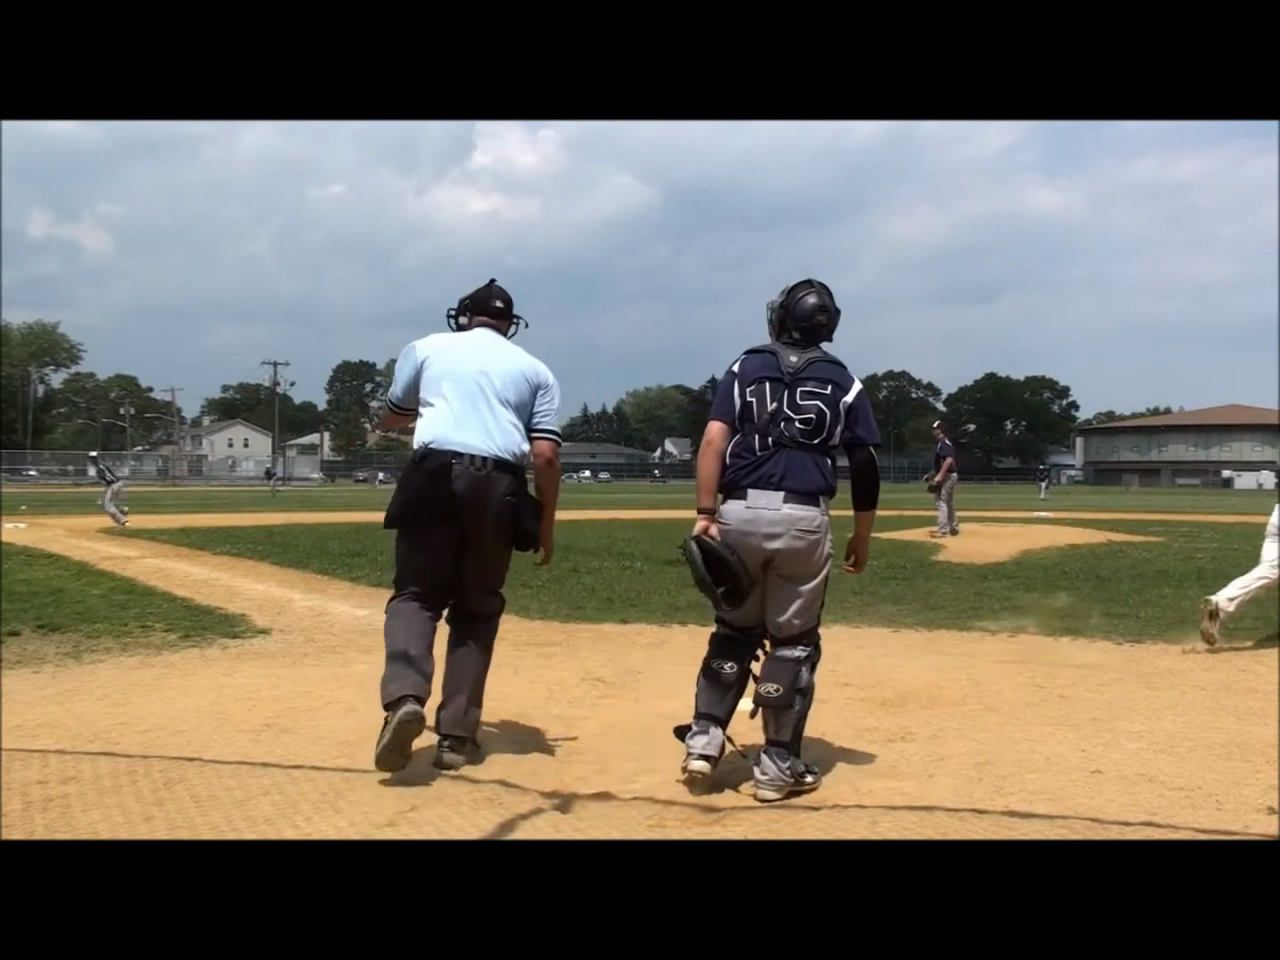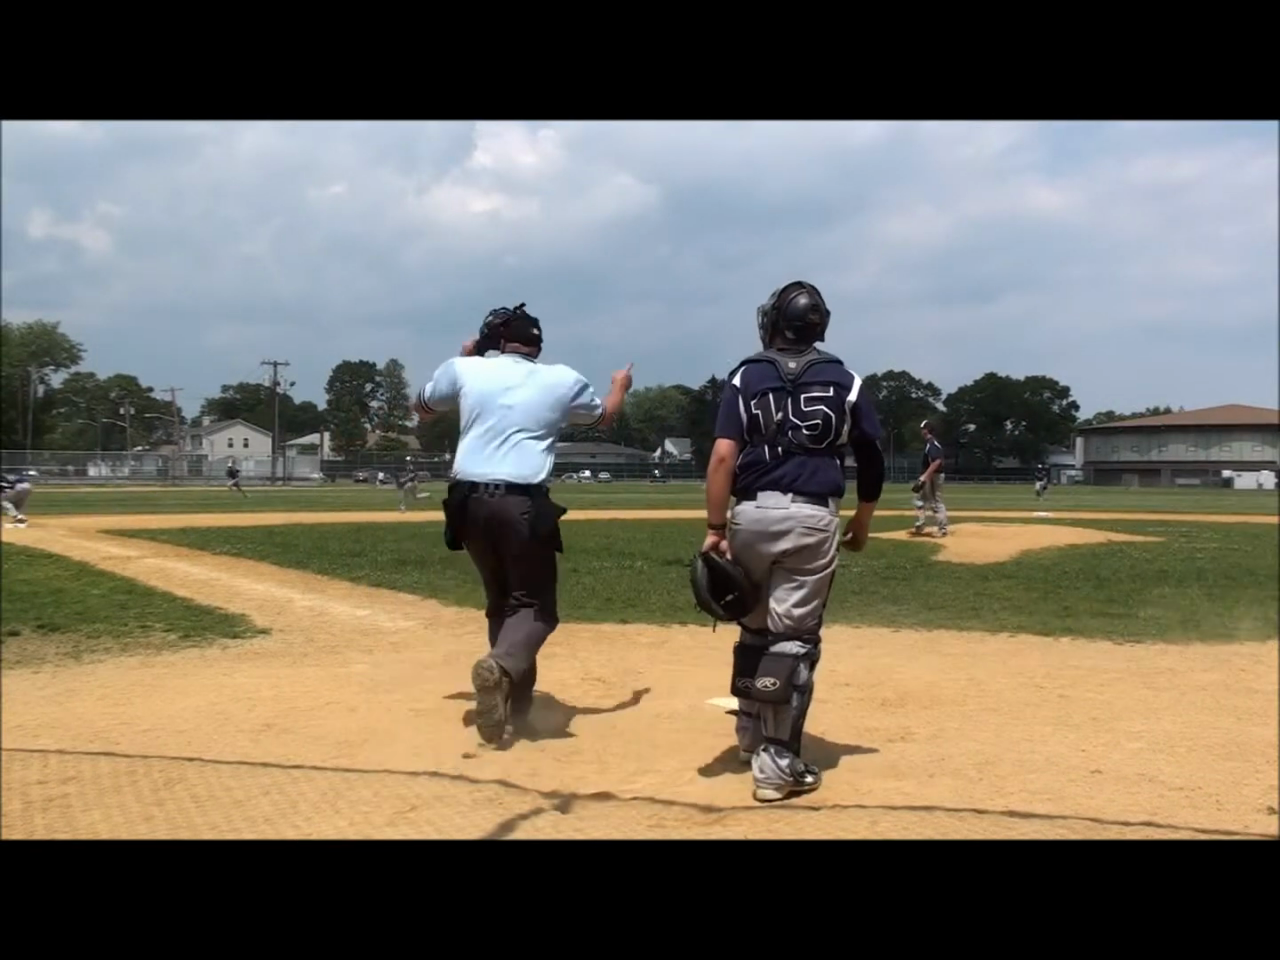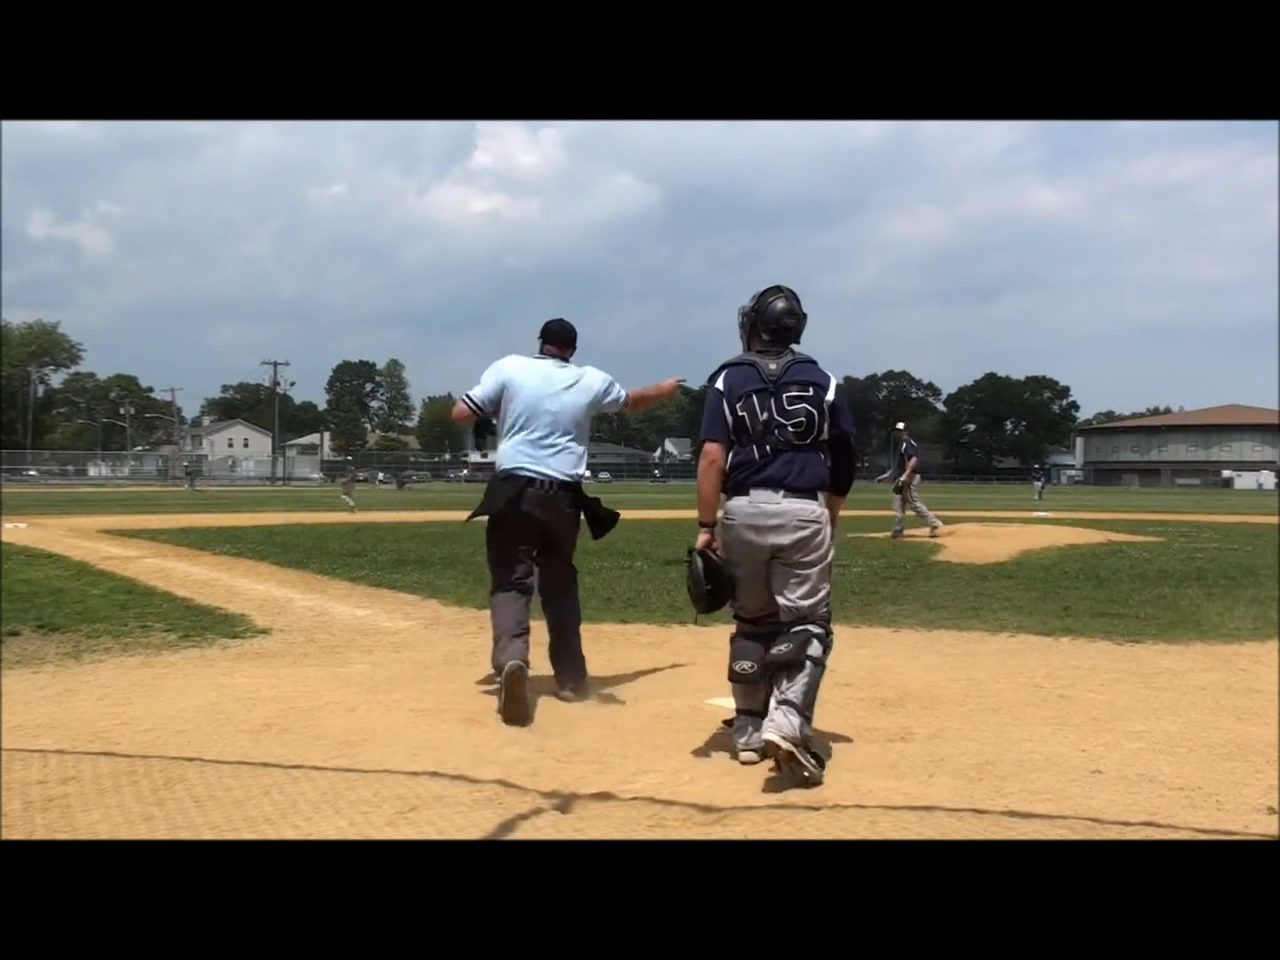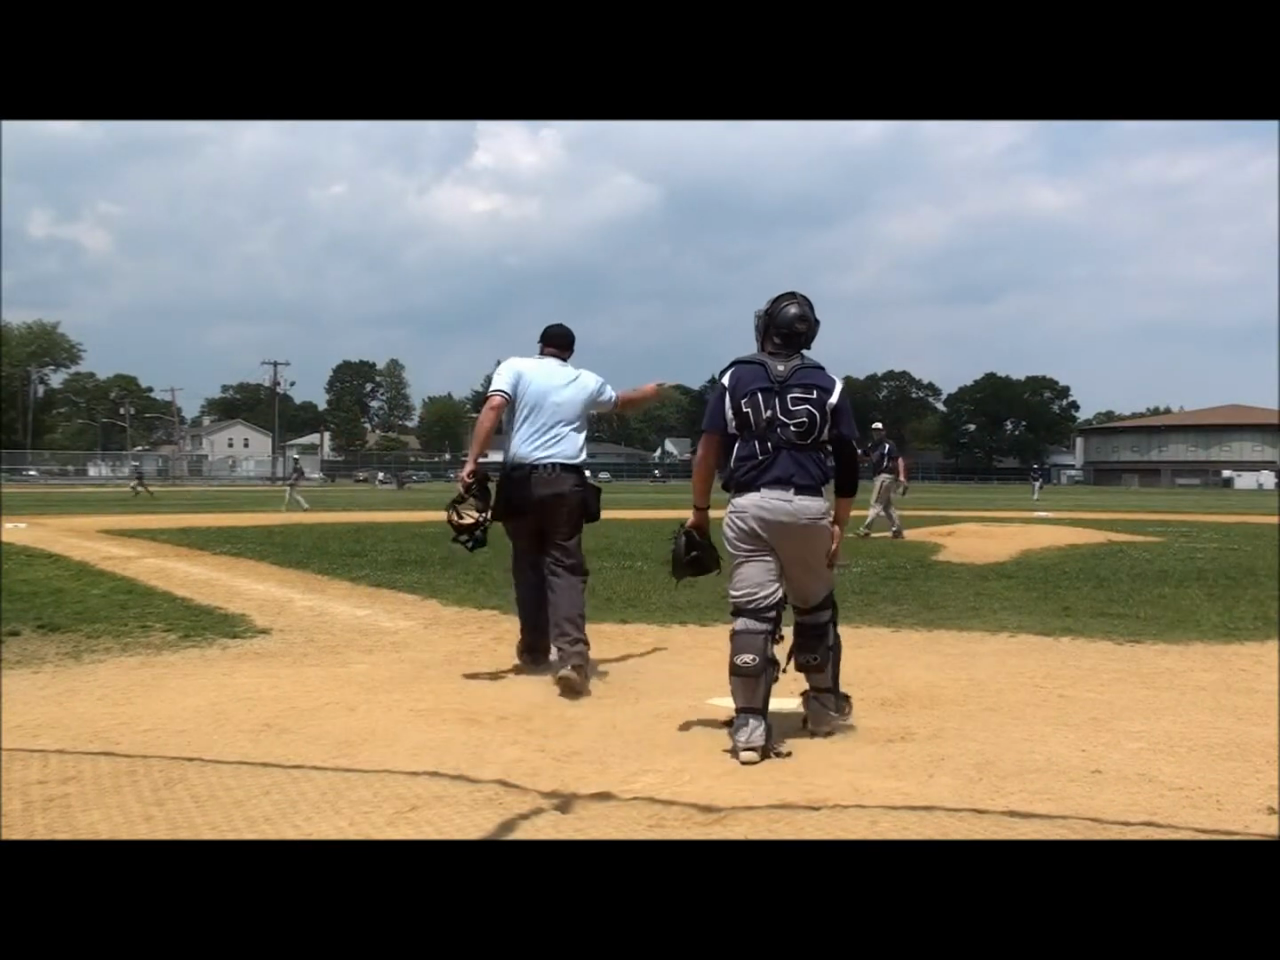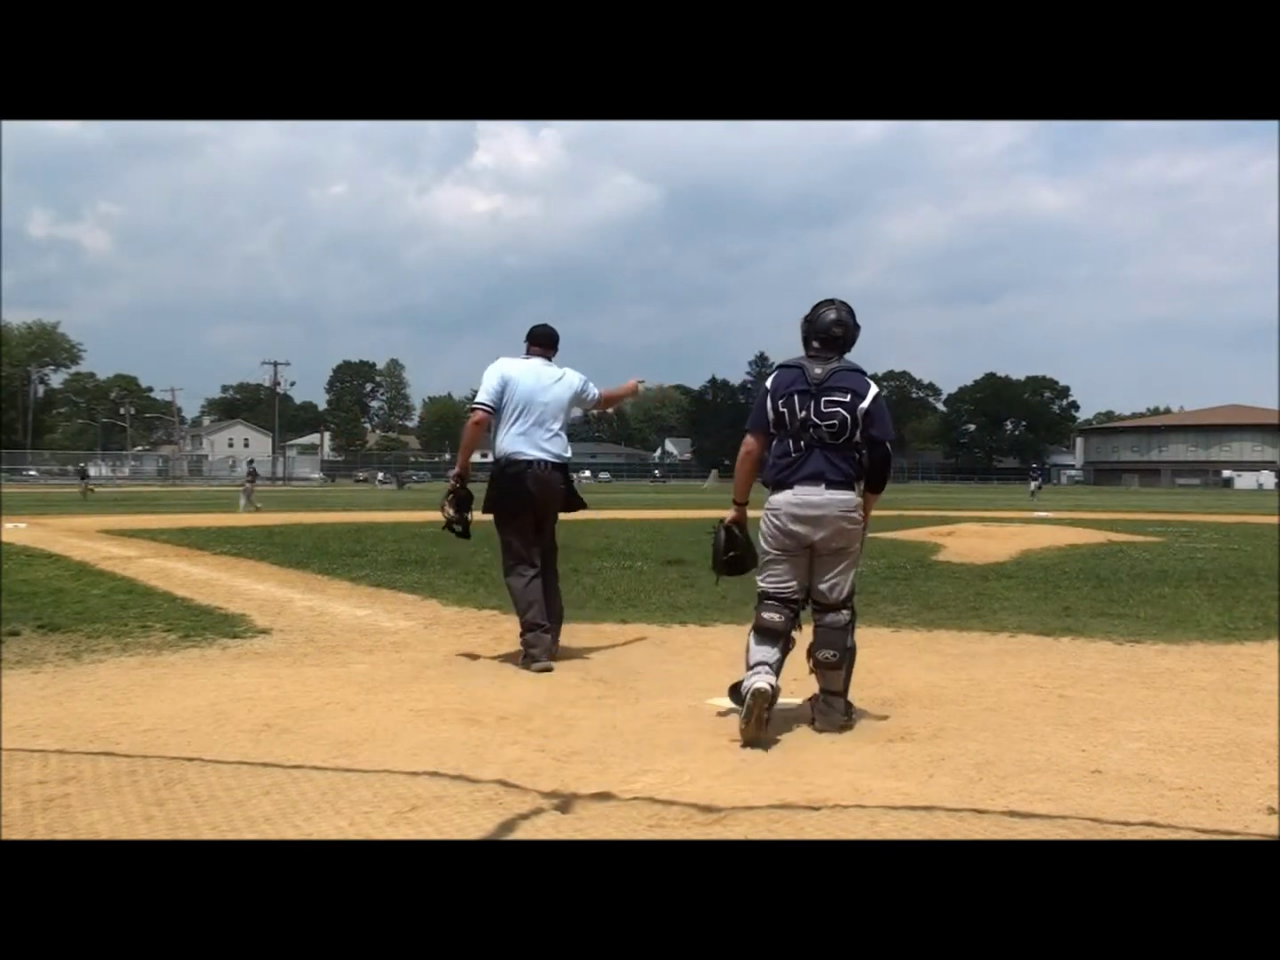
dt=0.4s
person 1, frame 1
left shoulder: (745, 367)
right shoulder: (843, 382)
left elbow: (714, 440)
right elbow: (865, 465)
left wrist: (705, 513)
right wrist: (862, 535)
left hip: (740, 513)
right hip: (803, 518)
left knee: (734, 631)
right knee: (793, 641)
left ankle: (705, 742)
right ankle: (777, 766)
person 1, frame 2
left shoulder: (745, 377)
right shoulder: (844, 381)
left elbow: (724, 456)
right elbow: (871, 461)
left wrist: (715, 528)
right wrist: (863, 520)
left hip: (752, 515)
right hip: (813, 518)
left knee: (755, 628)
right knee: (793, 637)
left ankle: (751, 731)
right ankle: (777, 765)
person 1, frame 3
left shoulder: (728, 379)
right shoulder: (822, 381)
left elbow: (713, 458)
right elbow: (844, 458)
left wrist: (706, 527)
right wrist: (831, 512)
left hip: (745, 512)
right hip: (803, 511)
left knee: (752, 622)
right knee: (805, 624)
left ankle: (748, 732)
right ankle: (787, 722)
person 1, frame 4
left shoulder: (735, 377)
right shoulder: (827, 384)
left elbow: (708, 449)
right elbow: (847, 459)
left wrist: (699, 508)
right wrist: (839, 521)
left hip: (749, 507)
right hip: (806, 507)
left knee: (752, 617)
right knee: (815, 607)
left ankle: (749, 730)
right ankle: (822, 705)
person 1, frame 5
left shoulder: (779, 380)
right shoulder: (864, 387)
left elbow: (752, 448)
right elbow: (880, 459)
left wrist: (738, 506)
right wrist: (865, 510)
left hip: (785, 502)
right hip: (839, 503)
left knee: (776, 601)
right knee: (834, 606)
left ankle: (760, 677)
right ankle: (830, 706)
person 2, frame 1
left shoulder: (424, 348)
right shoulder: (535, 370)
left elbow: (394, 419)
right elbow: (545, 456)
right wrist: (545, 525)
left hip: (434, 478)
right hip: (497, 484)
left knee: (414, 597)
right knee: (475, 609)
left ankle: (405, 702)
right ankle: (455, 736)
person 2, frame 2
left shoulder: (464, 370)
right shoulder: (561, 380)
left elbow: (422, 407)
right elbow: (606, 415)
right wrist: (621, 383)
left hip: (468, 500)
right hip: (523, 504)
left knee: (501, 599)
right knee: (533, 605)
left ankle: (510, 699)
right ankle: (501, 668)
person 2, frame 3
left shoulder: (508, 368)
right shoulder: (593, 381)
left elbow: (461, 414)
right elbow: (630, 400)
left wrist: (494, 406)
right wrist: (662, 390)
left hip: (511, 493)
right hip: (562, 495)
left knee: (510, 587)
right knee: (559, 582)
left ankle: (511, 659)
right ankle: (569, 676)
person 2, frame 4
left shoulder: (515, 368)
right shoulder: (588, 381)
left elbow: (493, 408)
right elbow: (619, 402)
left wrist: (472, 461)
right wrist: (647, 393)
left hip: (521, 481)
right hip: (566, 483)
left knee: (528, 564)
right knee: (567, 567)
left ankle: (537, 649)
right ankle: (571, 654)
person 2, frame 5
left shoulder: (502, 368)
right shoulder: (571, 379)
left elbow: (479, 420)
right elbow: (602, 400)
left wrist: (461, 466)
right wrist: (628, 390)
left hip: (513, 475)
right hip: (554, 476)
left knee: (522, 562)
right knee: (545, 555)
left ankle: (537, 648)
right ankle: (550, 635)
